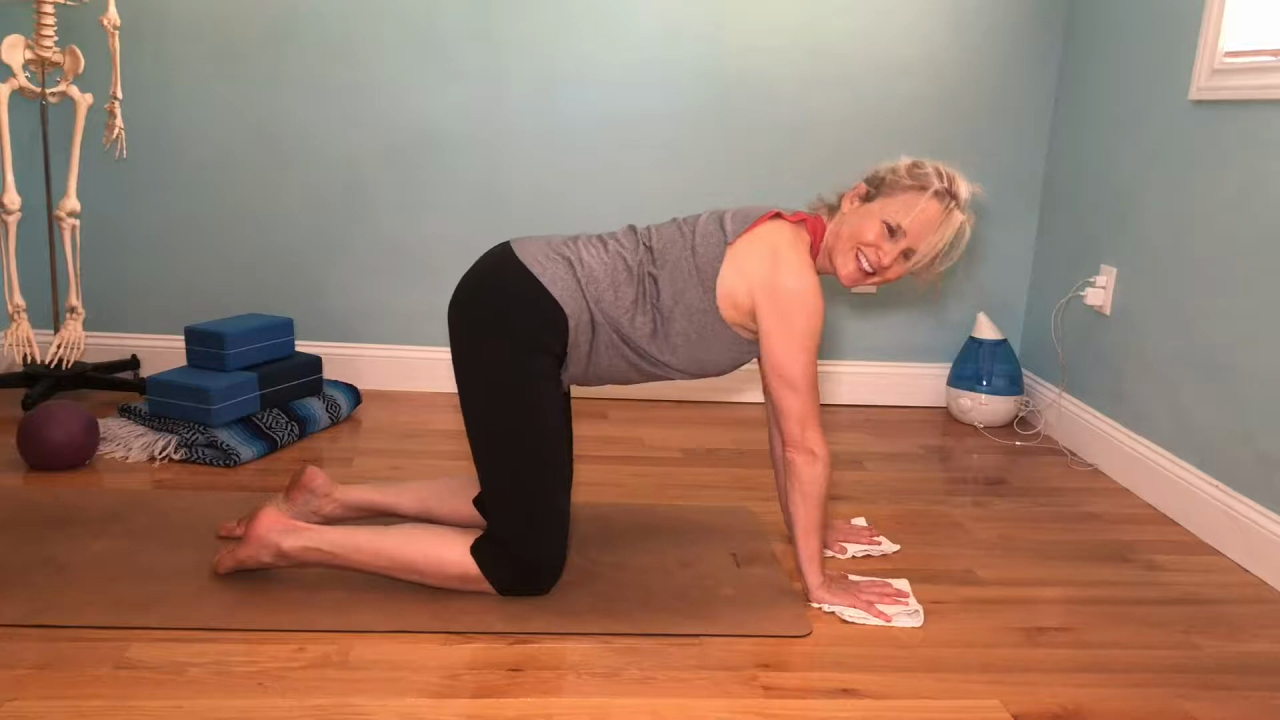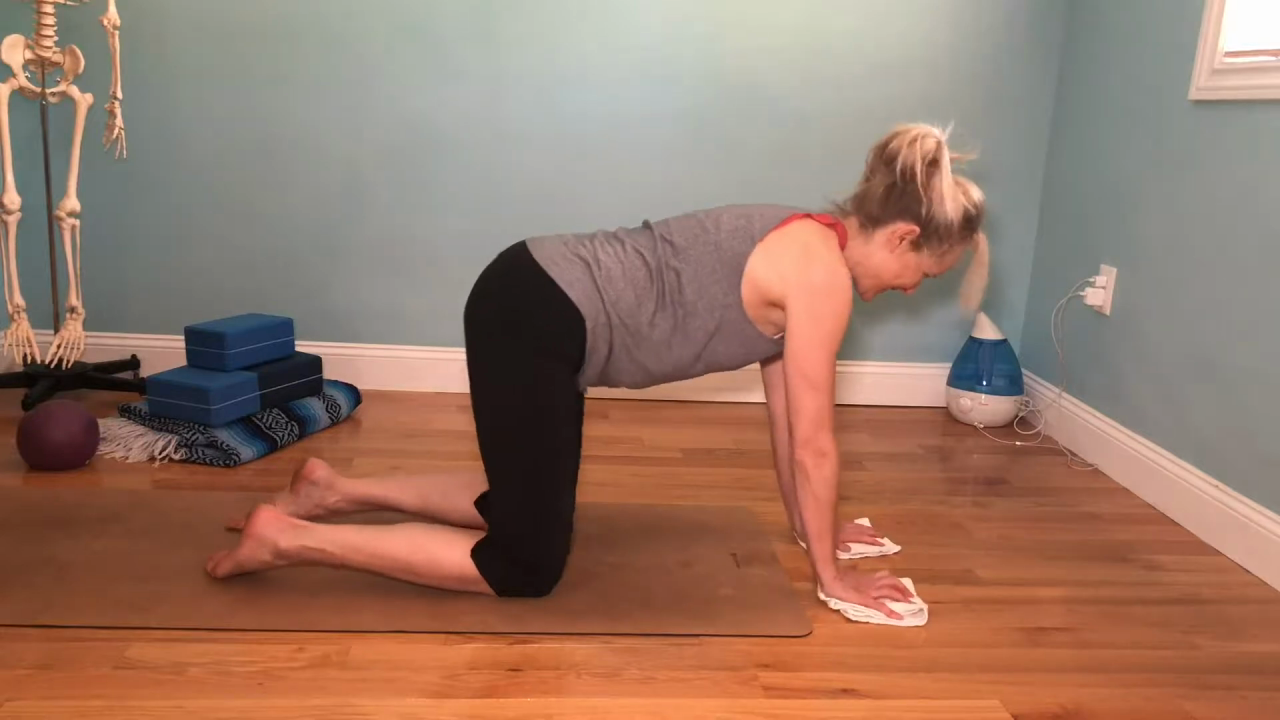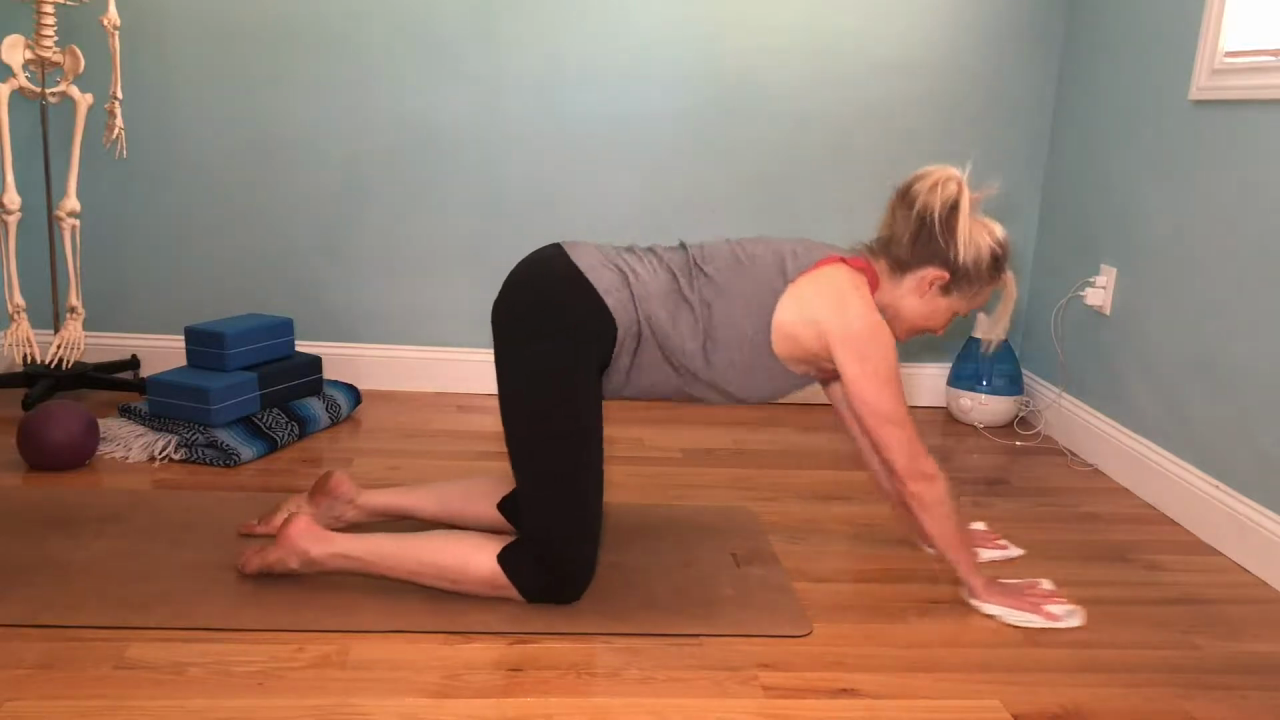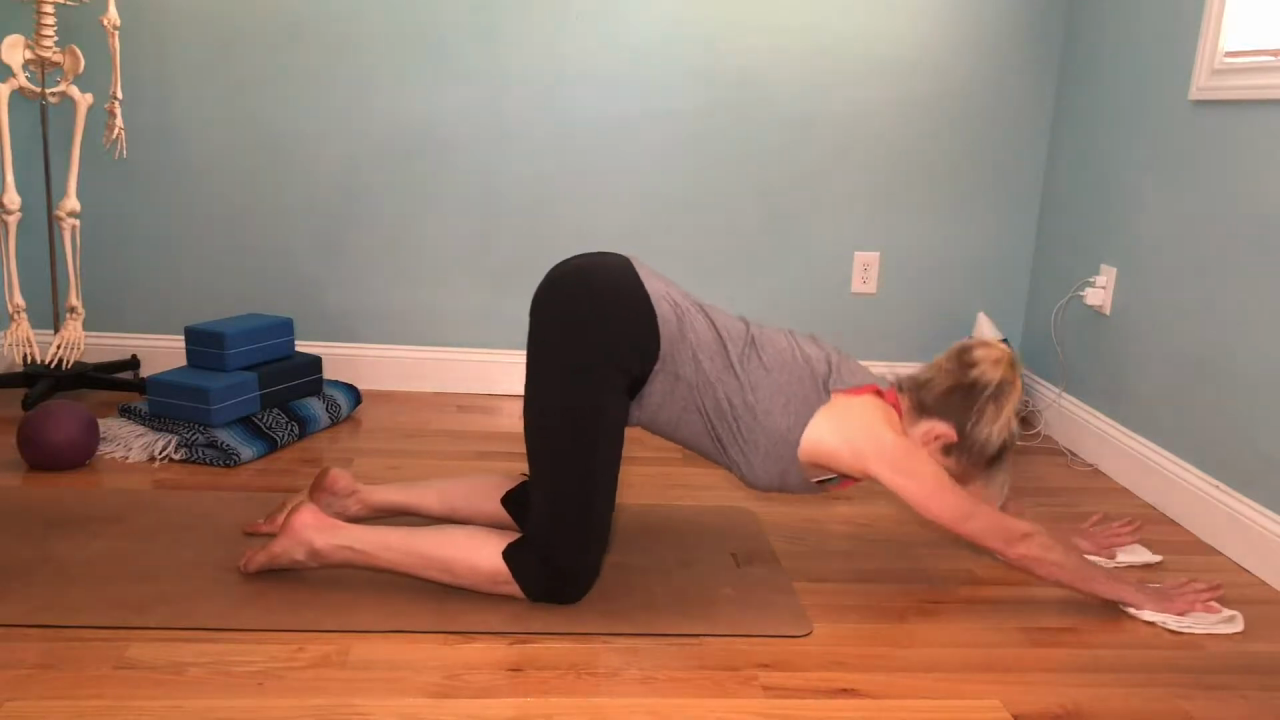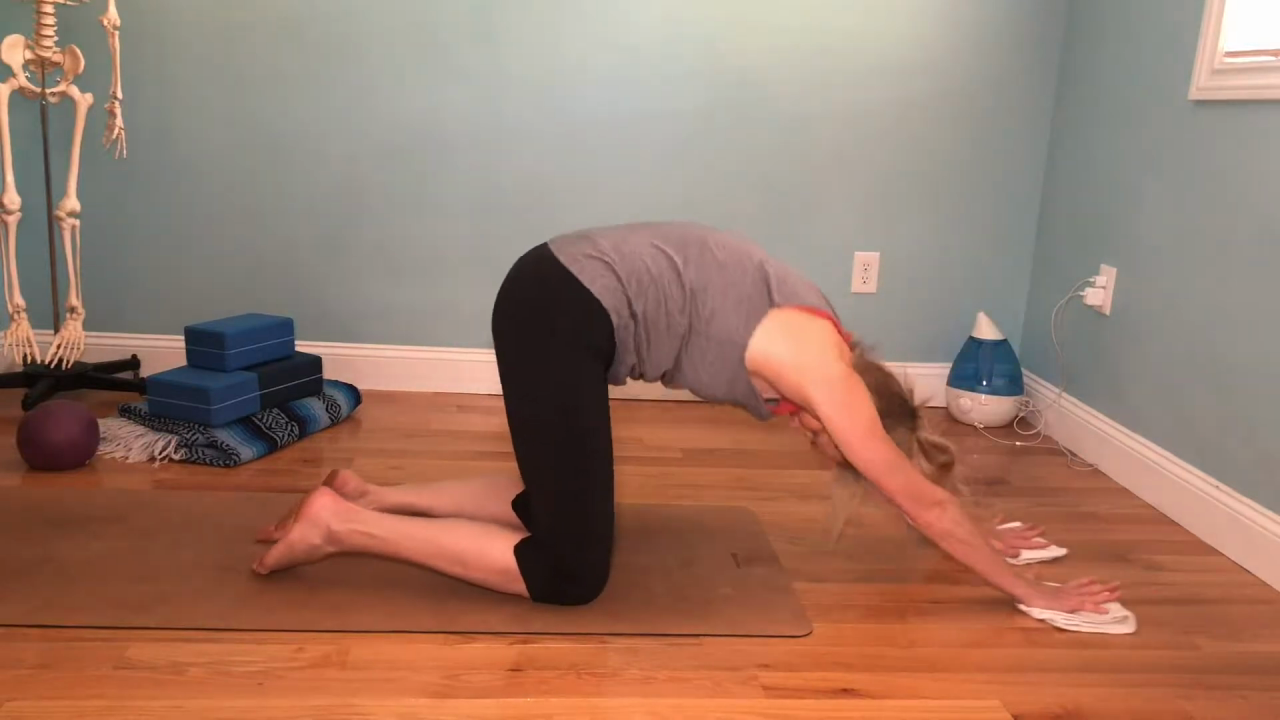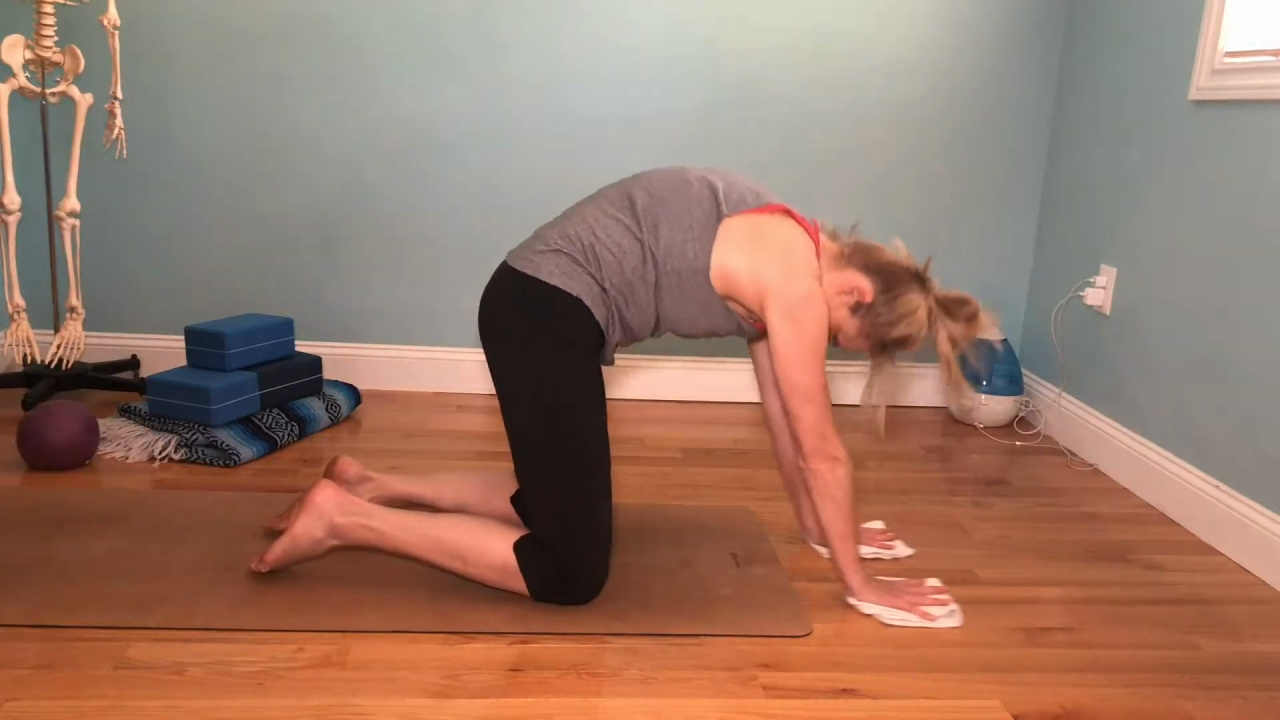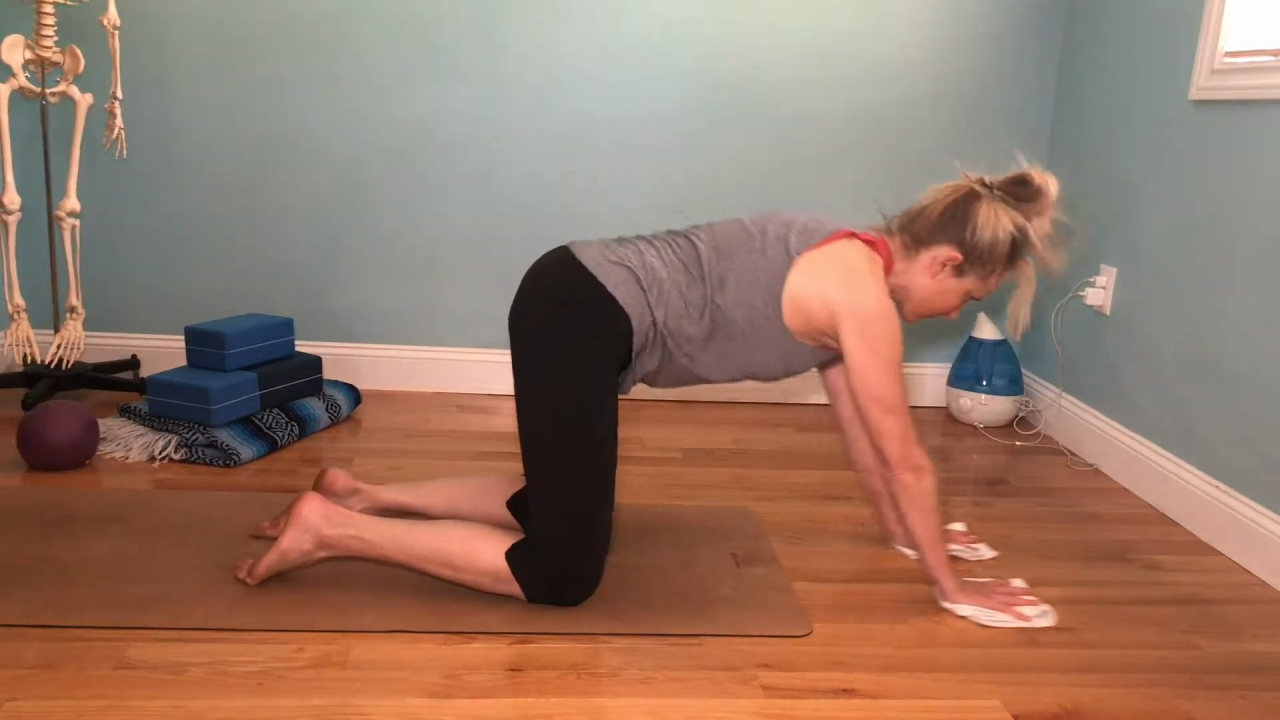
dt=0.5s
person 1, frame 1
left shoulder: (791, 248)
right shoulder: (790, 273)
left elbow: (782, 426)
right elbow: (803, 442)
left wrist: (810, 525)
right wrist: (818, 579)
left hip: (519, 299)
right hip: (514, 313)
left knee: (527, 508)
right knee: (528, 563)
left ankle: (335, 497)
right ankle: (292, 539)
person 1, frame 2
left shoulder: (801, 248)
right shoulder: (823, 273)
left elbow: (784, 416)
right elbow: (813, 443)
left wrist: (808, 523)
right wrist: (829, 574)
left hip: (535, 298)
right hip: (534, 315)
left knee: (533, 502)
right knee: (525, 564)
left ankle: (336, 489)
right ankle: (287, 537)
person 1, frame 3
left shoulder: (848, 283)
right shoulder: (853, 314)
left elbow: (873, 441)
right elbow: (914, 471)
left wrist: (941, 533)
right wrist: (978, 582)
left hip: (559, 297)
right hip: (564, 319)
left knee: (549, 511)
right knee: (557, 571)
left ankle: (357, 500)
right ankle: (319, 548)
person 1, frame 4
left shoulder: (878, 399)
right shoulder: (874, 440)
left elbow: (997, 520)
right elbow: (1004, 535)
left wrist: (1073, 540)
right wrist: (1139, 594)
left hip: (598, 301)
right hip: (602, 323)
left knee: (554, 501)
right knee: (559, 567)
left ankle: (357, 495)
right ankle: (328, 537)
person 1, frame 5
left shoulder: (822, 348)
right shoulder: (823, 366)
left elbow: (916, 490)
right elbow: (920, 497)
left wrist: (985, 537)
right wrist: (1030, 590)
left hip: (555, 292)
right hip: (562, 316)
left knee: (560, 503)
right knee: (570, 571)
left ankle: (371, 495)
right ankle: (344, 524)
person 1, frame 6
left shoulder: (782, 253)
right shoulder: (793, 275)
left elbow: (781, 417)
right elbow: (820, 448)
left wrist: (821, 526)
right wrist: (855, 579)
left hip: (541, 304)
right hip: (545, 313)
left knee: (561, 502)
right knee: (572, 571)
left ankle: (373, 486)
right ankle: (346, 520)
person 1, frame 7
left shoulder: (847, 275)
right shoulder: (865, 295)
left elbow: (862, 429)
right elbow: (905, 459)
left wrist: (907, 531)
right wrist: (951, 586)
left hip: (573, 305)
right hip: (581, 320)
left knee: (558, 509)
right knee: (563, 574)
left ankle: (362, 496)
right ankle: (332, 529)
